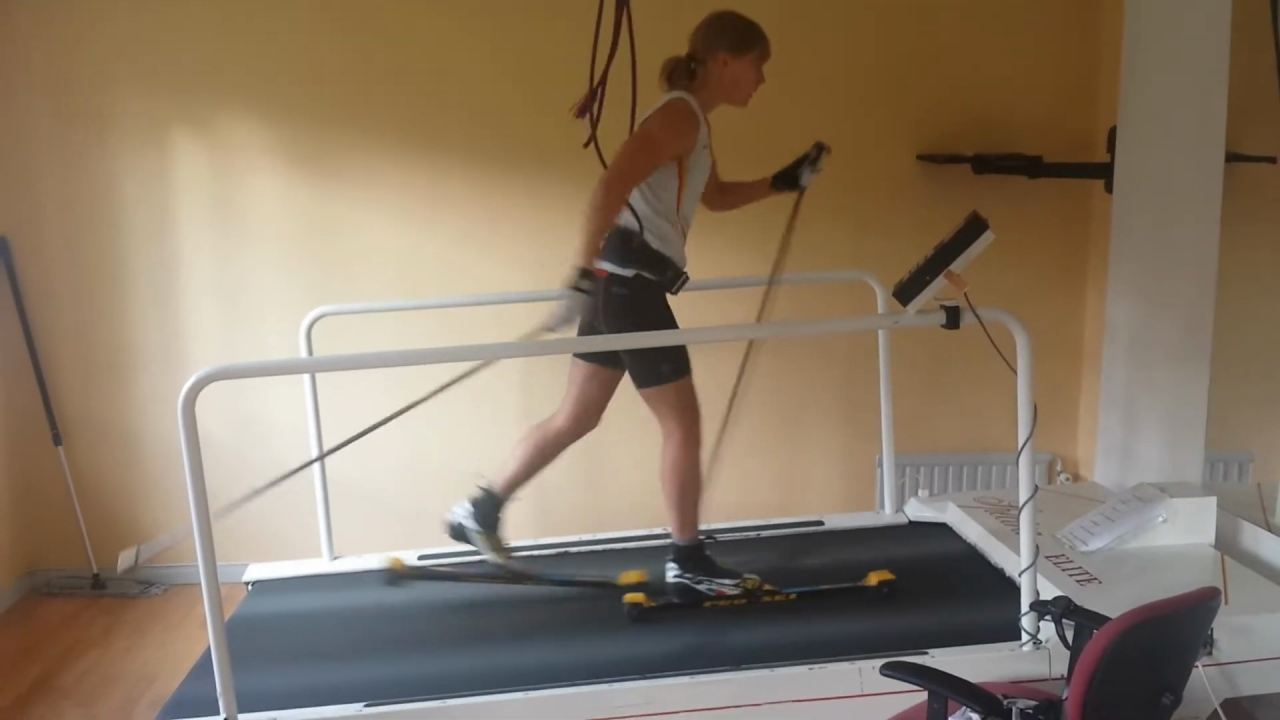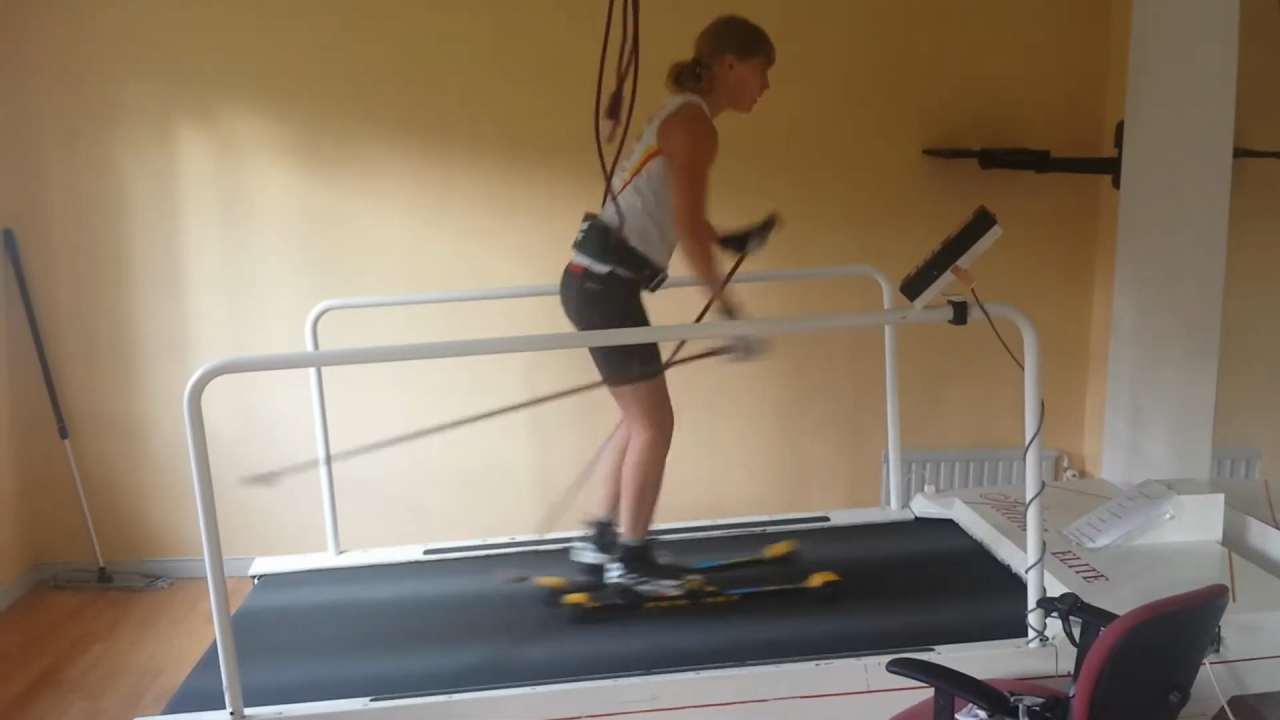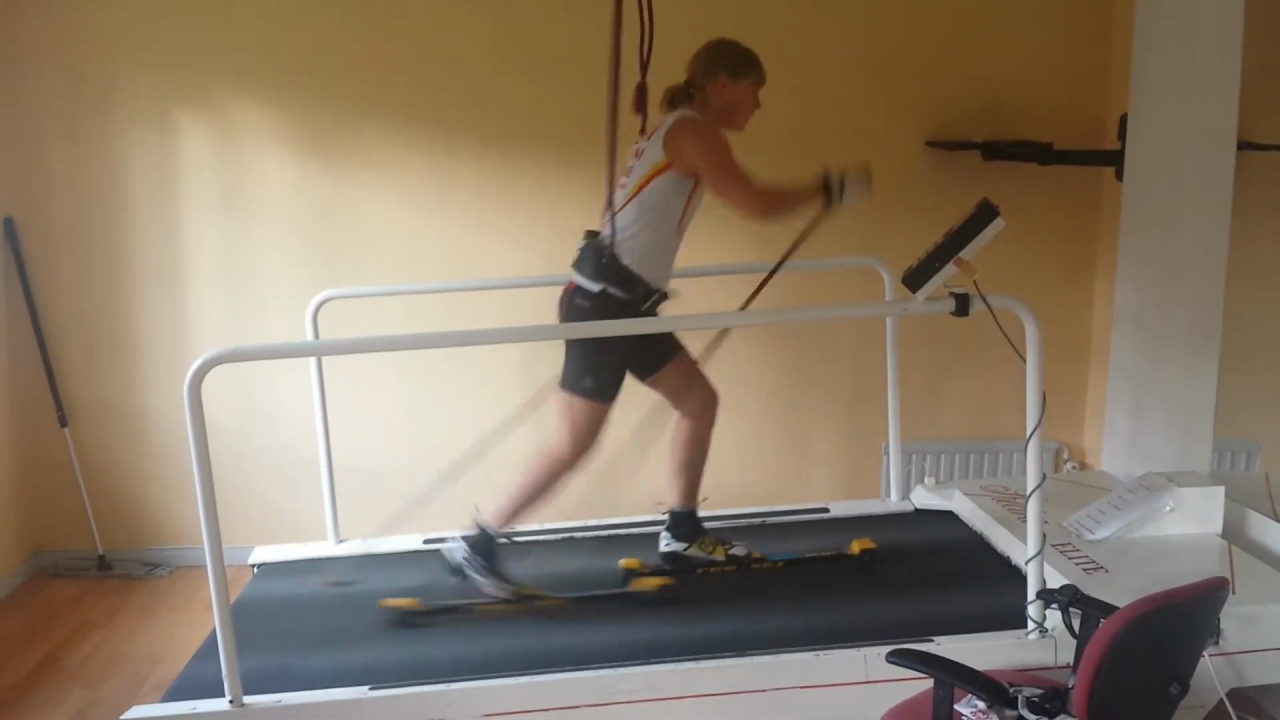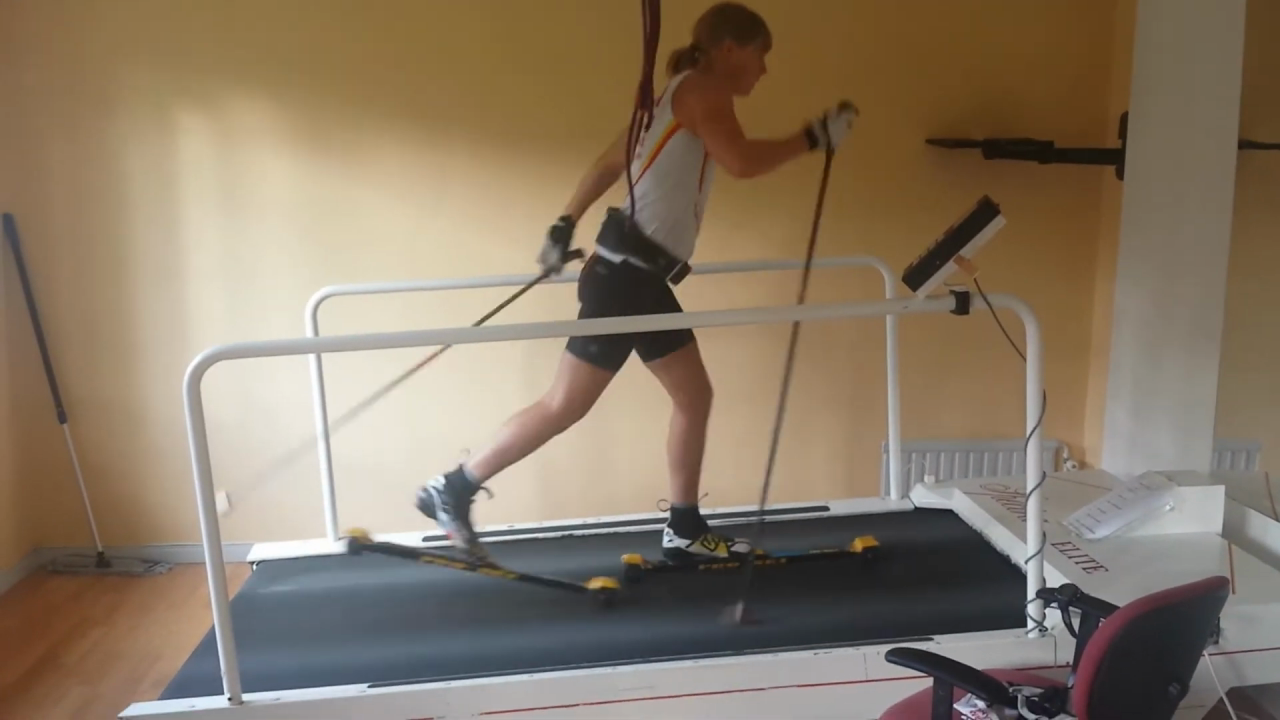
dt=0.2s
person 1, frame 1
left shoulder: (695, 118)
right shoulder: (678, 116)
left elbow: (715, 197)
right elbow: (612, 186)
left wrist: (783, 180)
right wrist: (580, 279)
left hip: (618, 286)
right hip: (628, 286)
left knee: (576, 417)
right knee: (682, 423)
left ankle: (481, 510)
right ankle: (688, 563)
person 1, frame 2
left shoulder: (683, 117)
right shoulder: (693, 122)
right elbow: (686, 224)
left wrist: (731, 240)
right wrist: (728, 307)
left hip: (602, 280)
right hip: (605, 282)
left knee: (640, 418)
right knee: (653, 424)
left ankle: (604, 538)
right ankle: (632, 561)
person 1, frame 3
left shoulder: (670, 134)
right shoulder: (693, 133)
right elbow: (755, 203)
right wrist: (828, 188)
left hip: (620, 301)
right hip: (605, 303)
left knee: (701, 403)
right knee: (573, 443)
left ankle: (682, 533)
right ankle: (479, 544)
person 1, frame 4
left shoulder: (682, 103)
right shoulder: (700, 89)
left elbow: (605, 164)
right elbow: (742, 161)
left wrist: (563, 228)
right wrist: (815, 136)
left hip: (643, 277)
right hip: (623, 275)
left knee: (695, 396)
right knee: (566, 406)
left ankle: (684, 529)
right ankle: (453, 489)
